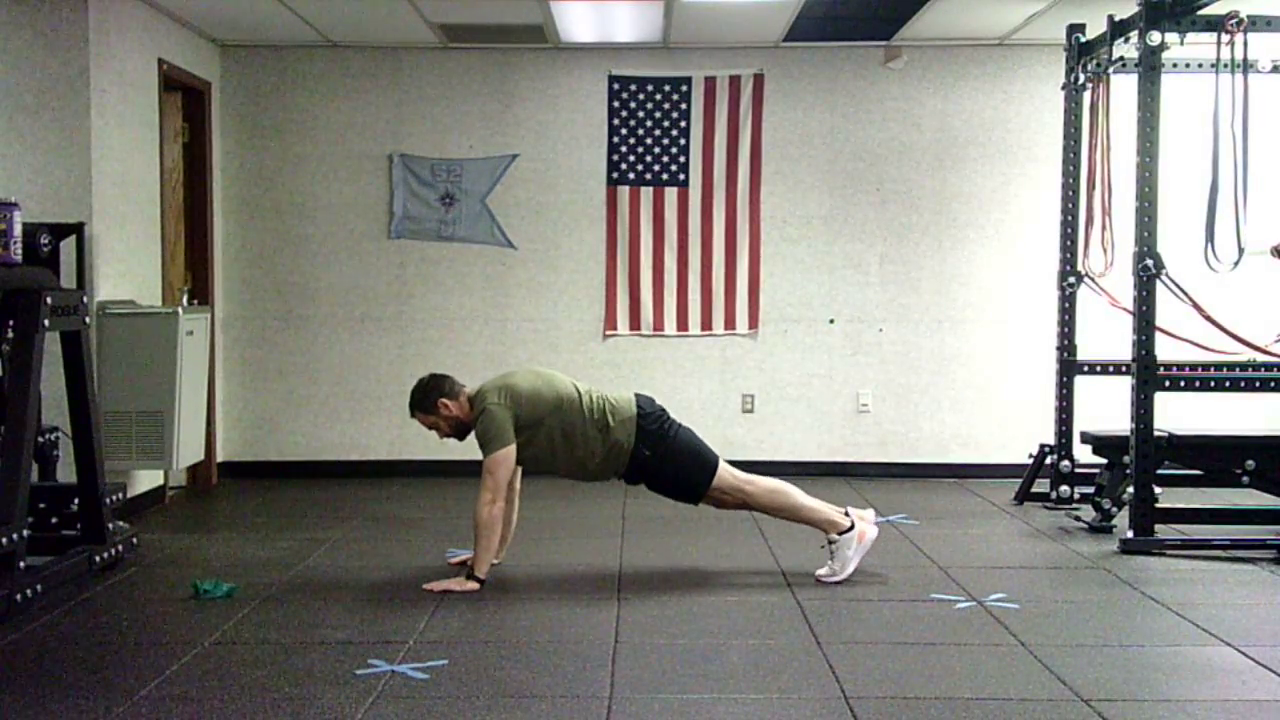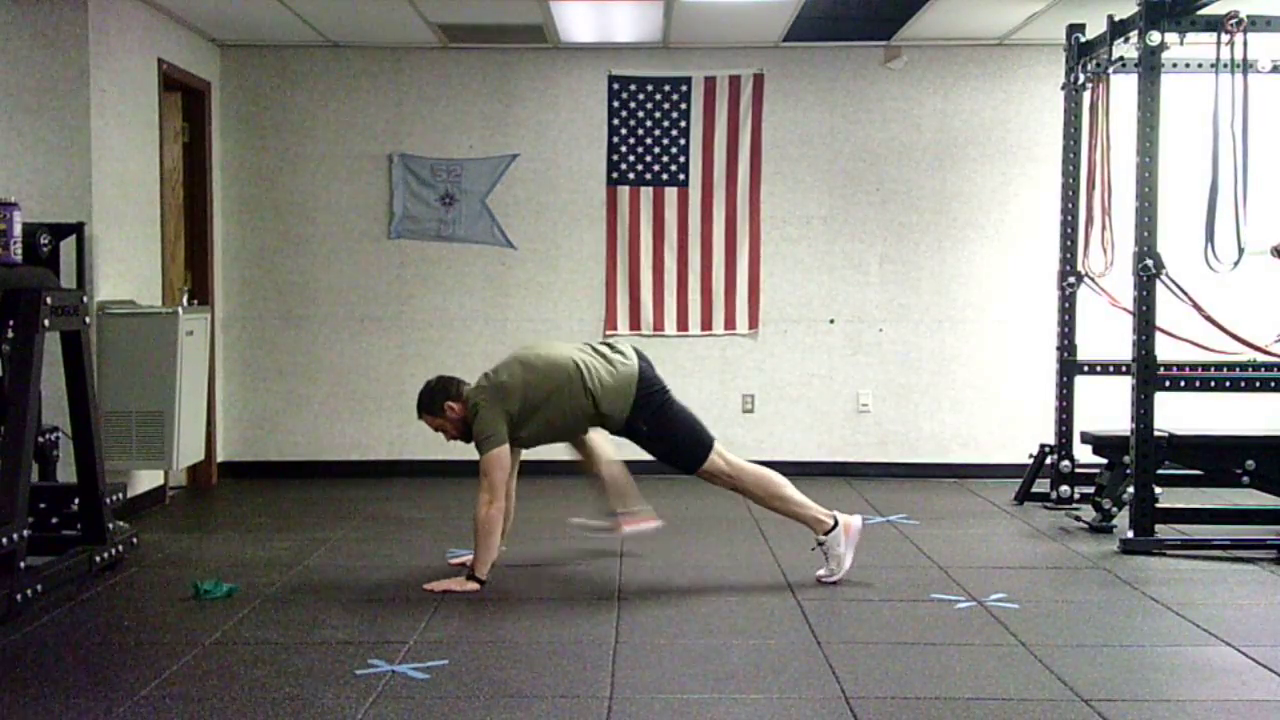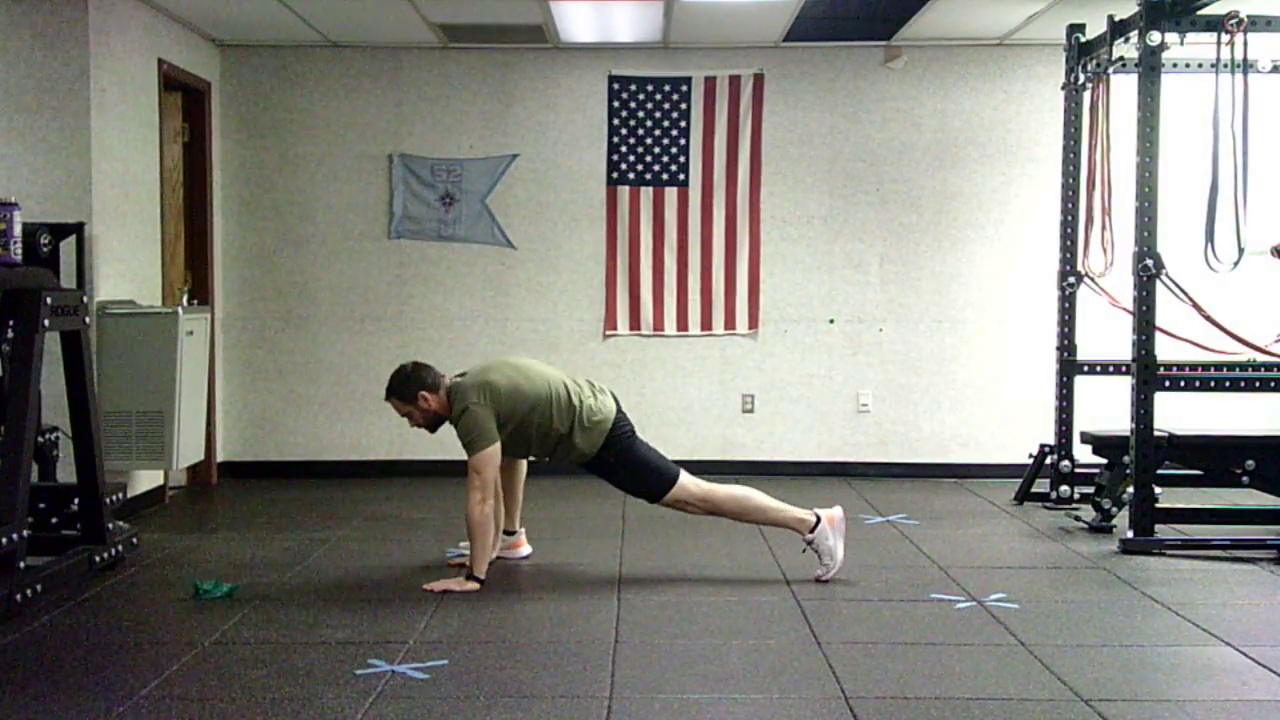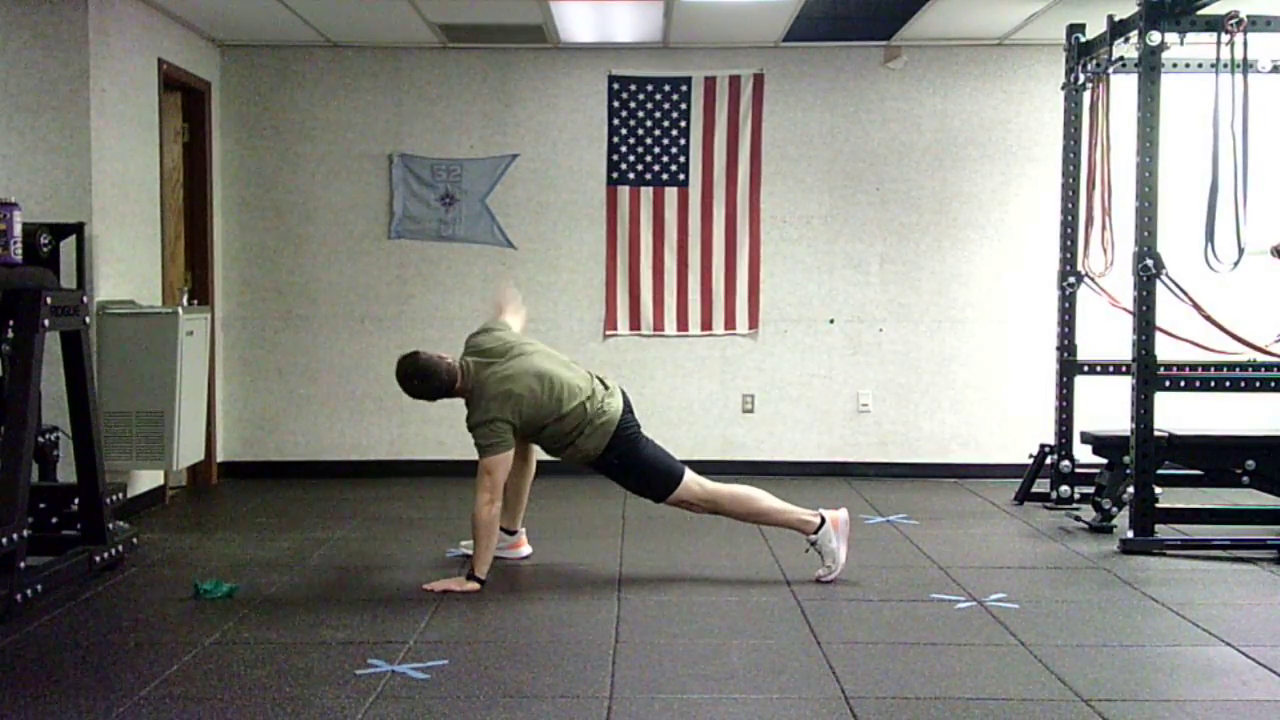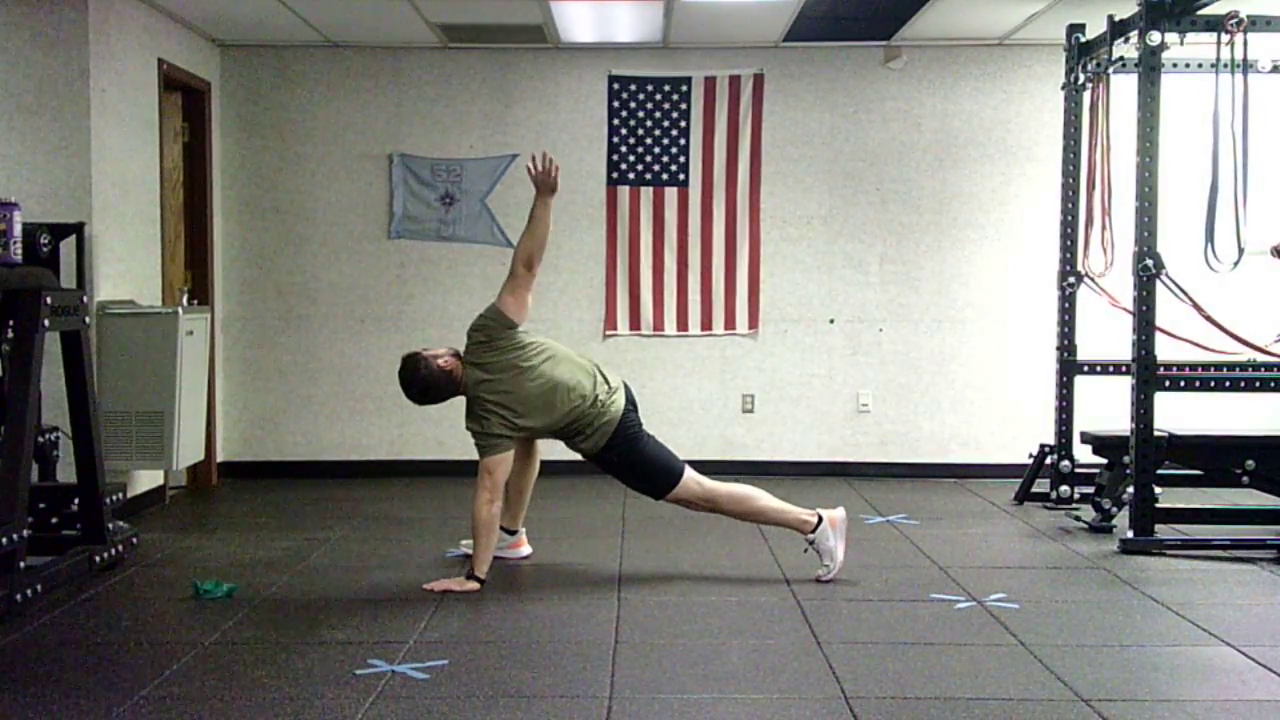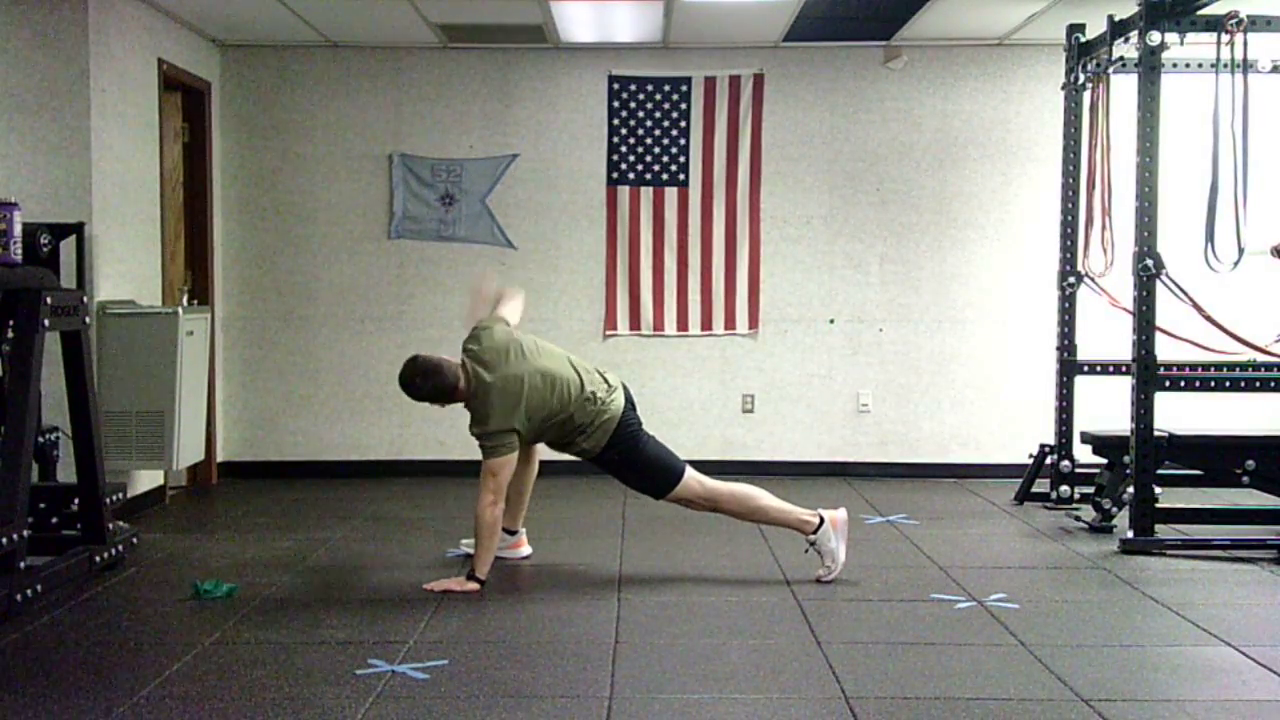
dt=0.4s
person 1, frame 1
left shoulder: (490, 411)
right shoulder: (498, 402)
left elbow: (492, 499)
right elbow: (509, 490)
left wrist: (475, 575)
right wrist: (493, 554)
left hip: (637, 436)
right hip: (632, 435)
left knee: (736, 487)
right knee: (726, 493)
left ankle: (845, 530)
right ankle: (846, 516)
person 1, frame 2
left shoulder: (485, 411)
right shoulder: (495, 393)
left elbow: (491, 497)
right elbow: (506, 481)
left wrist: (477, 576)
right wrist: (490, 548)
left hip: (627, 395)
right hip: (618, 363)
left knee: (721, 467)
right knee: (580, 432)
left ankle: (832, 526)
right ankle: (628, 512)
person 1, frame 3
left shoulder: (469, 408)
right shoulder: (465, 383)
left elbow: (482, 496)
right elbow: (489, 481)
left wrist: (475, 574)
right wrist: (491, 539)
left hip: (599, 436)
right hip: (594, 409)
left knee: (697, 496)
left ankle: (815, 522)
right ankle: (510, 538)
person 1, frame 4
left shoulder: (487, 419)
right shoulder: (483, 345)
left elbow: (490, 492)
right elbow: (512, 316)
left wrist: (476, 574)
right wrist: (508, 303)
left hip: (602, 443)
right hip: (602, 398)
left knee: (703, 495)
left ankle: (818, 523)
right ankle: (512, 538)
person 1, frame 5
left shoulder: (487, 415)
right shoulder: (487, 338)
left elbow: (489, 494)
right elbow: (526, 267)
left wrist: (475, 575)
right wrist: (544, 197)
left hip: (607, 433)
right hip: (607, 391)
left knee: (701, 494)
left ankle: (816, 523)
right ankle: (511, 537)
person 1, frame 6
left shoulder: (493, 408)
right shoulder: (482, 341)
left elbow: (494, 493)
right elbow: (513, 301)
left wrist: (476, 574)
right wrist: (491, 296)
left hip: (606, 433)
right hip: (605, 392)
left knee: (703, 494)
left ankle: (818, 525)
right ankle: (512, 535)
